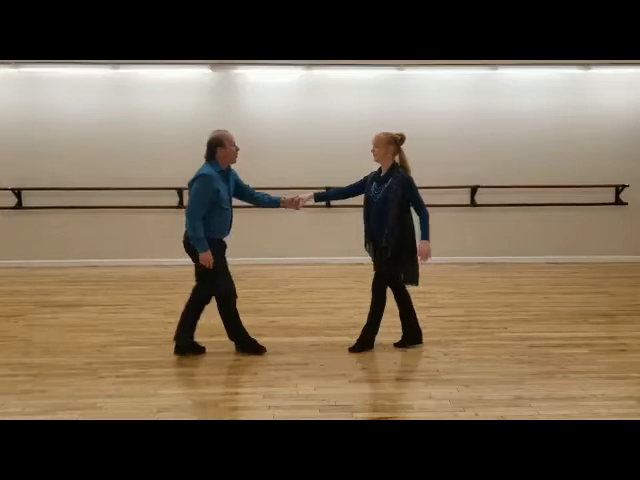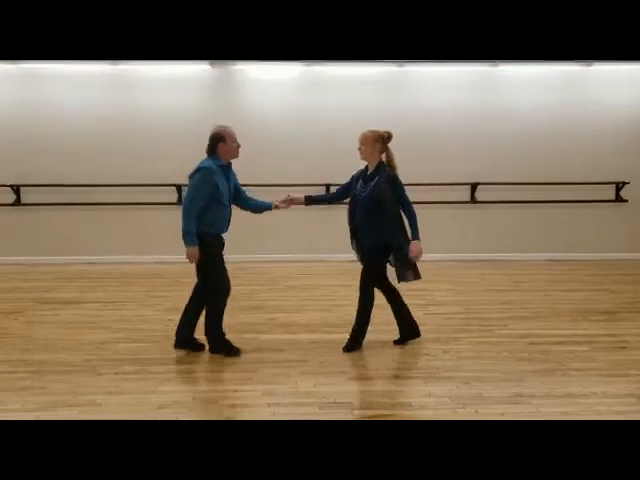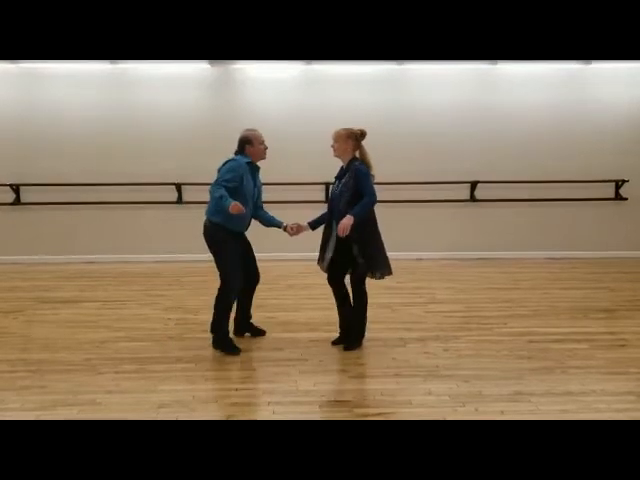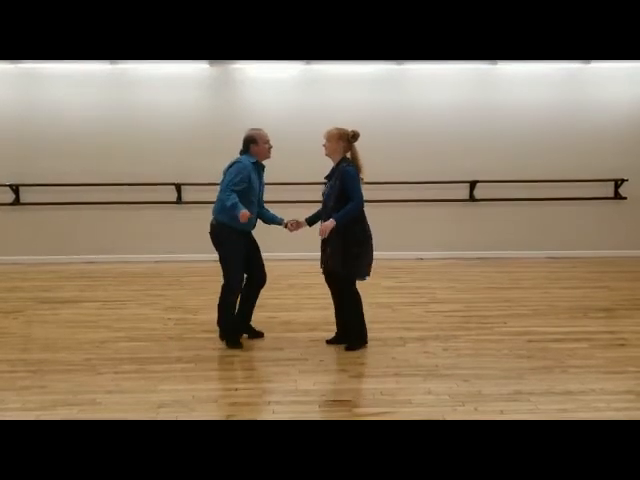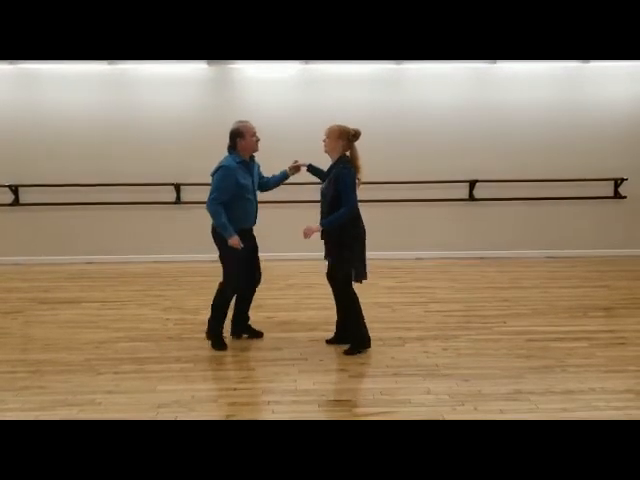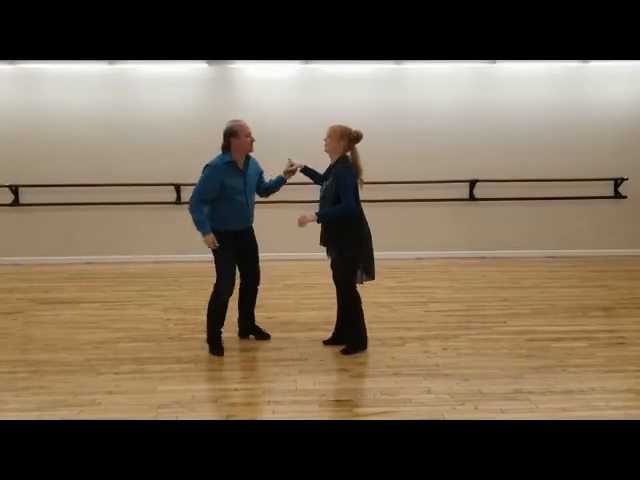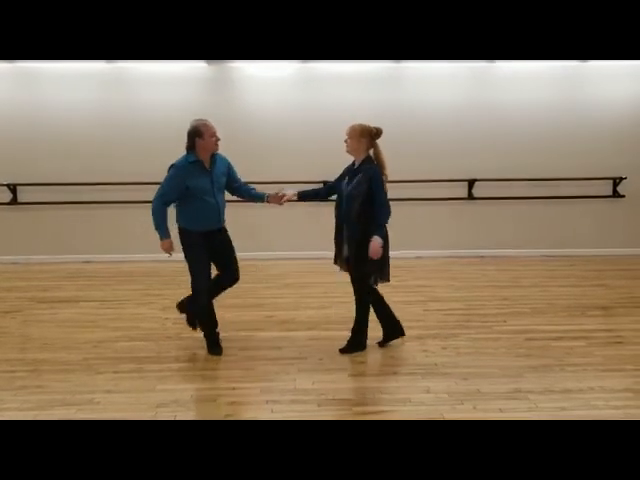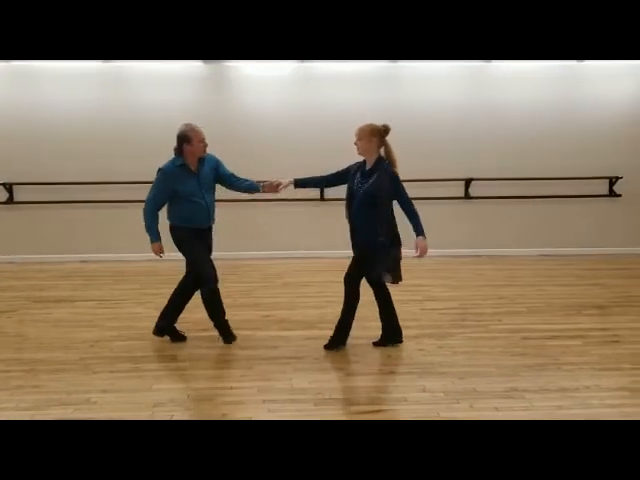
dt=0.5s
person 1, frame 1
left shoulder: (228, 174)
right shoulder: (206, 177)
left elbow: (250, 195)
right elbow: (193, 216)
left wrist: (281, 202)
right wrist: (202, 248)
left hip: (212, 242)
right hip: (203, 244)
left knee: (206, 290)
right knee: (225, 291)
left ankle: (183, 340)
right ankle: (242, 341)
person 1, frame 2
left shoulder: (228, 172)
right shoulder: (206, 171)
left elbow: (242, 200)
right elbow: (190, 209)
left wrist: (272, 206)
right wrist: (191, 243)
left hip: (212, 238)
right hip: (201, 240)
left knee: (207, 285)
right knee: (219, 286)
left ankle: (185, 337)
right ankle: (216, 340)
person 1, frame 3
left shoulder: (254, 174)
right shoulder: (235, 166)
left elbow: (257, 211)
right elbow: (216, 189)
left wrist: (282, 225)
right wrist: (229, 203)
left hip: (236, 232)
right hip: (219, 231)
left knee: (251, 276)
right knee: (231, 282)
left ankle: (242, 324)
right ankle: (220, 337)
person 1, frame 4
left shoulder: (258, 171)
right shoulder: (241, 167)
left elbow: (259, 210)
right elbow: (226, 195)
left wrist: (282, 222)
right wrist: (238, 210)
left hip: (243, 233)
right hip: (226, 231)
left knee: (258, 277)
right knee: (234, 281)
left ankle: (241, 323)
right ankle: (227, 331)
person 1, frame 5
left shoulder: (251, 164)
right shoulder: (228, 168)
left elbow: (262, 184)
right elbow: (213, 204)
left wrist: (287, 173)
right wrist: (229, 234)
left hip: (246, 231)
right hip: (229, 234)
left knee: (253, 278)
right knee: (232, 281)
left ankle: (240, 324)
right ankle: (214, 330)
person 1, frame 6
left shoulder: (252, 164)
right shoulder: (216, 168)
left elbow: (263, 190)
right elbow: (196, 202)
left wrist: (283, 178)
right wrist: (206, 231)
left hip: (245, 232)
right hip: (222, 235)
left knee: (251, 279)
right knee: (225, 284)
left ankle: (247, 325)
right ankle: (213, 335)
person 1, frame 7
left shoulder: (222, 162)
right shoulder: (181, 169)
left elbow: (239, 188)
right elbow: (159, 203)
left wrist: (266, 198)
right wrist: (164, 235)
left hip: (218, 231)
right hip: (193, 236)
left knee: (231, 275)
right knee: (201, 284)
left ankle: (191, 306)
right ankle: (211, 334)
person 1, frame 8
left shoulder: (212, 162)
right shoulder: (169, 172)
left elbow: (233, 181)
right elbow: (151, 206)
left wrist: (259, 187)
right wrist: (155, 238)
left hip: (205, 231)
right hip: (184, 232)
left knee: (193, 278)
right knee: (208, 276)
left ankle: (165, 324)
right ankle: (222, 324)
person 2, frame 1
left shoulder: (402, 178)
right shoulder: (373, 178)
left elbow: (422, 210)
right elbow: (346, 192)
left wrist: (424, 239)
right wrist: (313, 196)
left hip: (398, 244)
right hip: (382, 243)
left knee: (379, 286)
right knee: (395, 286)
left ankle: (367, 339)
right ankle: (412, 335)
person 2, frame 2
left shoulder: (388, 176)
right shoulder: (360, 176)
left elbow: (408, 208)
right elbow: (336, 196)
left wrist: (415, 239)
right wrist: (304, 200)
left hip: (383, 242)
right hip: (366, 242)
left knee: (367, 285)
right knee: (381, 284)
left ankle: (357, 338)
right ankle: (409, 329)
person 2, frame 3
left shoulder: (359, 170)
right shoulder: (342, 173)
left elbow: (371, 198)
right elbow: (333, 210)
left wrist: (351, 217)
right wrist: (308, 226)
left hip: (359, 237)
right hip: (342, 238)
left knee: (357, 284)
right knee: (334, 278)
left ankle: (357, 335)
right ankle: (347, 330)
person 2, frame 4
left shoulder: (348, 170)
right shoulder: (336, 171)
left elbow: (357, 202)
left wrist: (334, 221)
right wrist: (306, 221)
left hip: (352, 237)
right hip: (338, 238)
left knee: (346, 284)
right knee: (333, 280)
left ankle: (359, 336)
right ankle: (345, 332)
person 2, frame 5
left shoulder: (344, 170)
right shoulder: (337, 167)
left elbow: (348, 208)
left wrist: (320, 225)
right wrist: (308, 167)
left hip: (347, 236)
right hip: (338, 235)
left knee: (342, 284)
right knee: (335, 280)
left ankle: (361, 338)
right ankle: (344, 332)
person 2, frame 6
left shoulder: (345, 171)
right shoulder: (336, 168)
left elbow: (348, 206)
left wrist: (316, 216)
right wrist: (303, 169)
left hip: (351, 237)
right hip: (342, 236)
left knee: (347, 284)
right knee: (341, 282)
left ankle: (358, 340)
right ankle: (342, 334)
person 2, frame 7
left shoulder: (372, 171)
right shoulder: (351, 170)
left elbow: (384, 208)
right elbow: (328, 191)
left wrist: (378, 236)
right wrist: (297, 195)
left hip: (368, 240)
right hip: (354, 238)
left knee: (361, 285)
right knee: (362, 285)
left ankle: (358, 340)
right ankle: (392, 328)
person 2, frame 8
left shoulder: (387, 174)
right shoulder: (355, 169)
left elbow: (406, 204)
right elbow: (326, 181)
left wrist: (420, 234)
right wrist: (294, 182)
left hip: (376, 240)
right hip: (361, 238)
left knee: (351, 281)
right knee: (376, 282)
left ankle: (340, 336)
right ankle: (392, 333)
